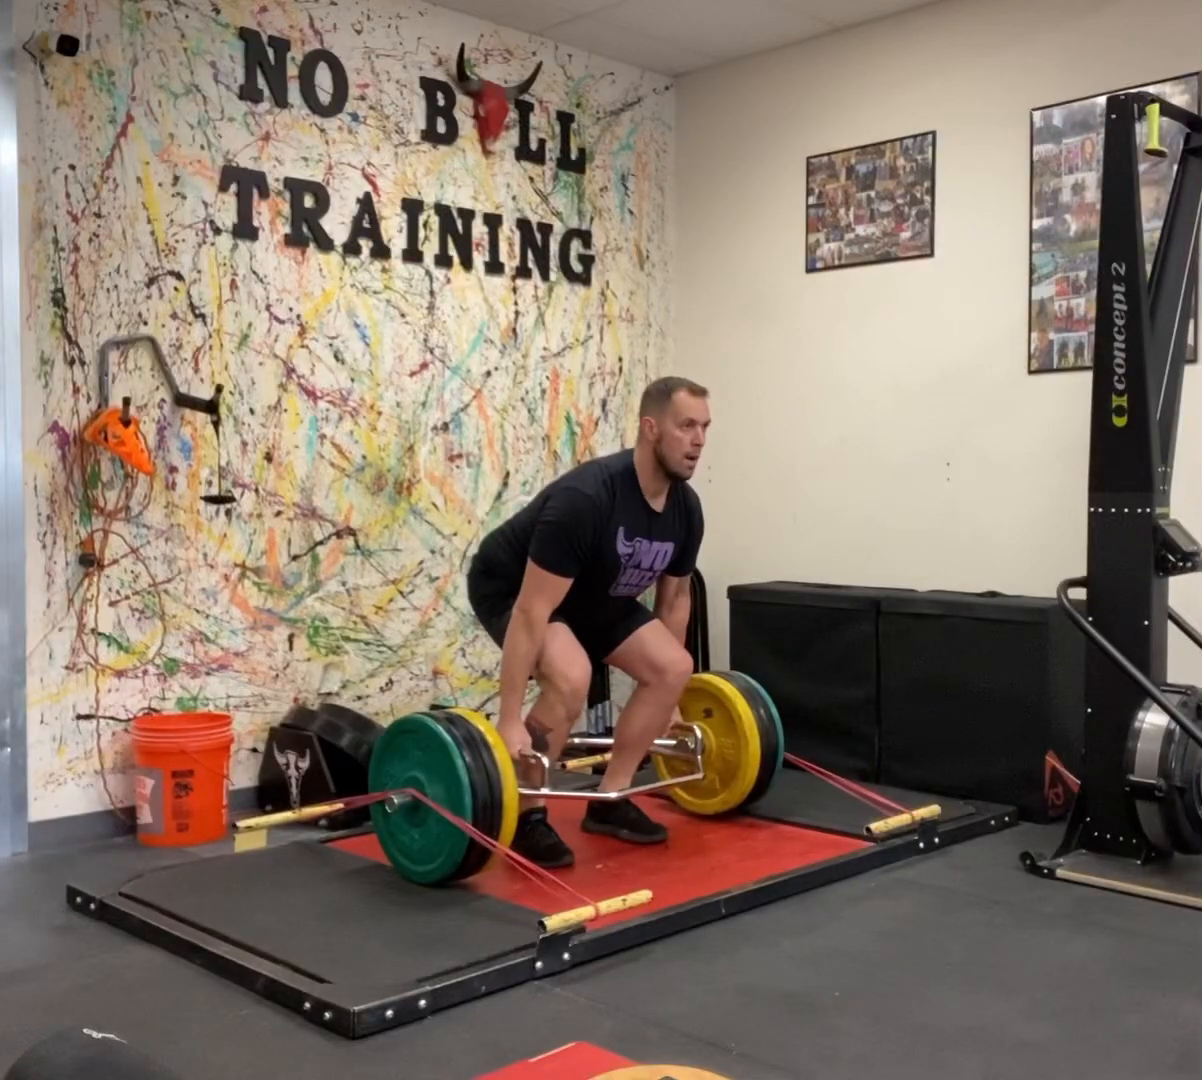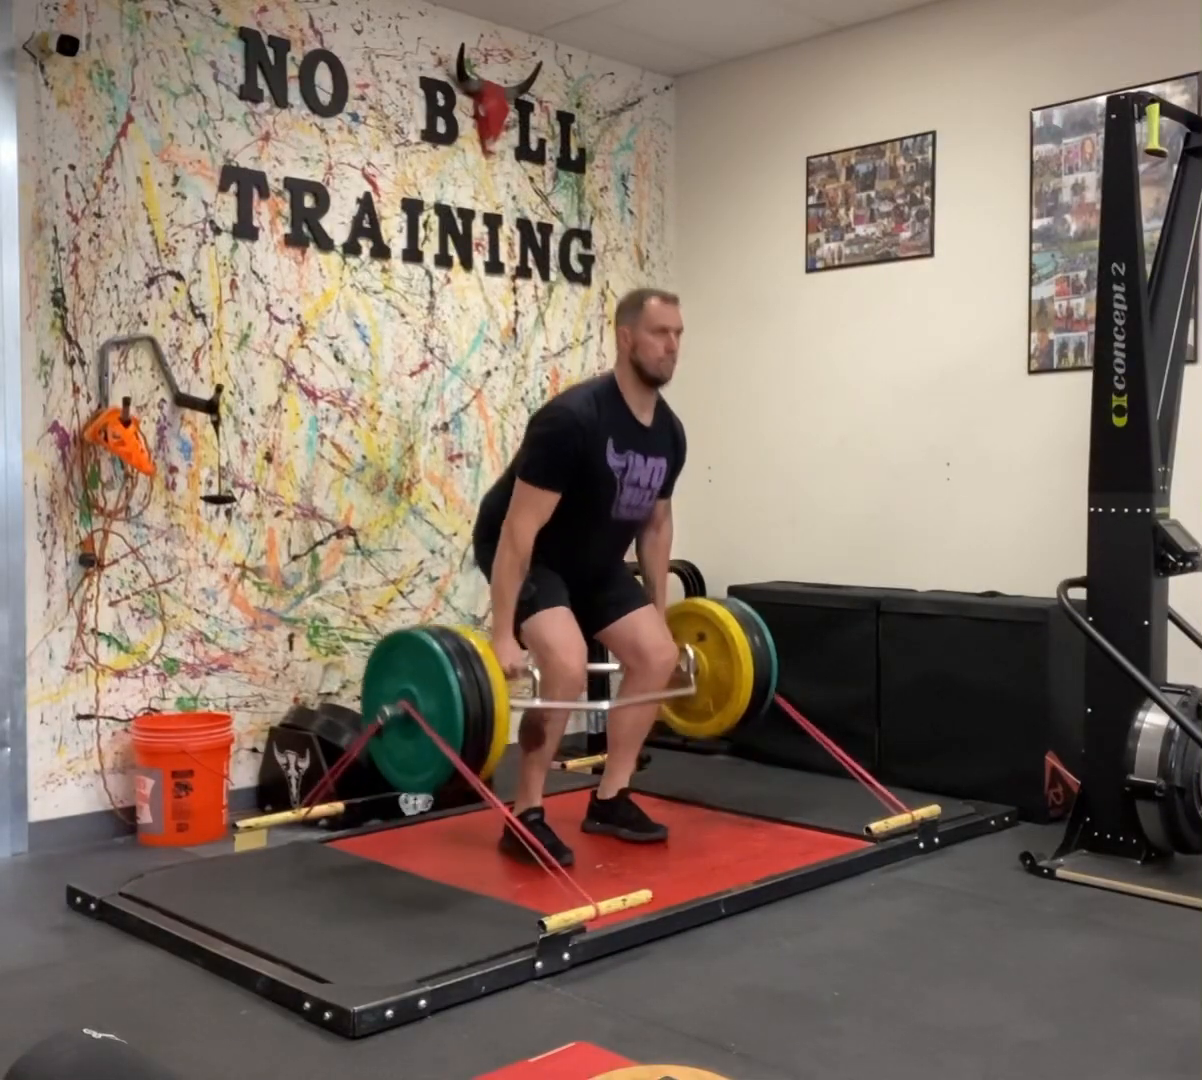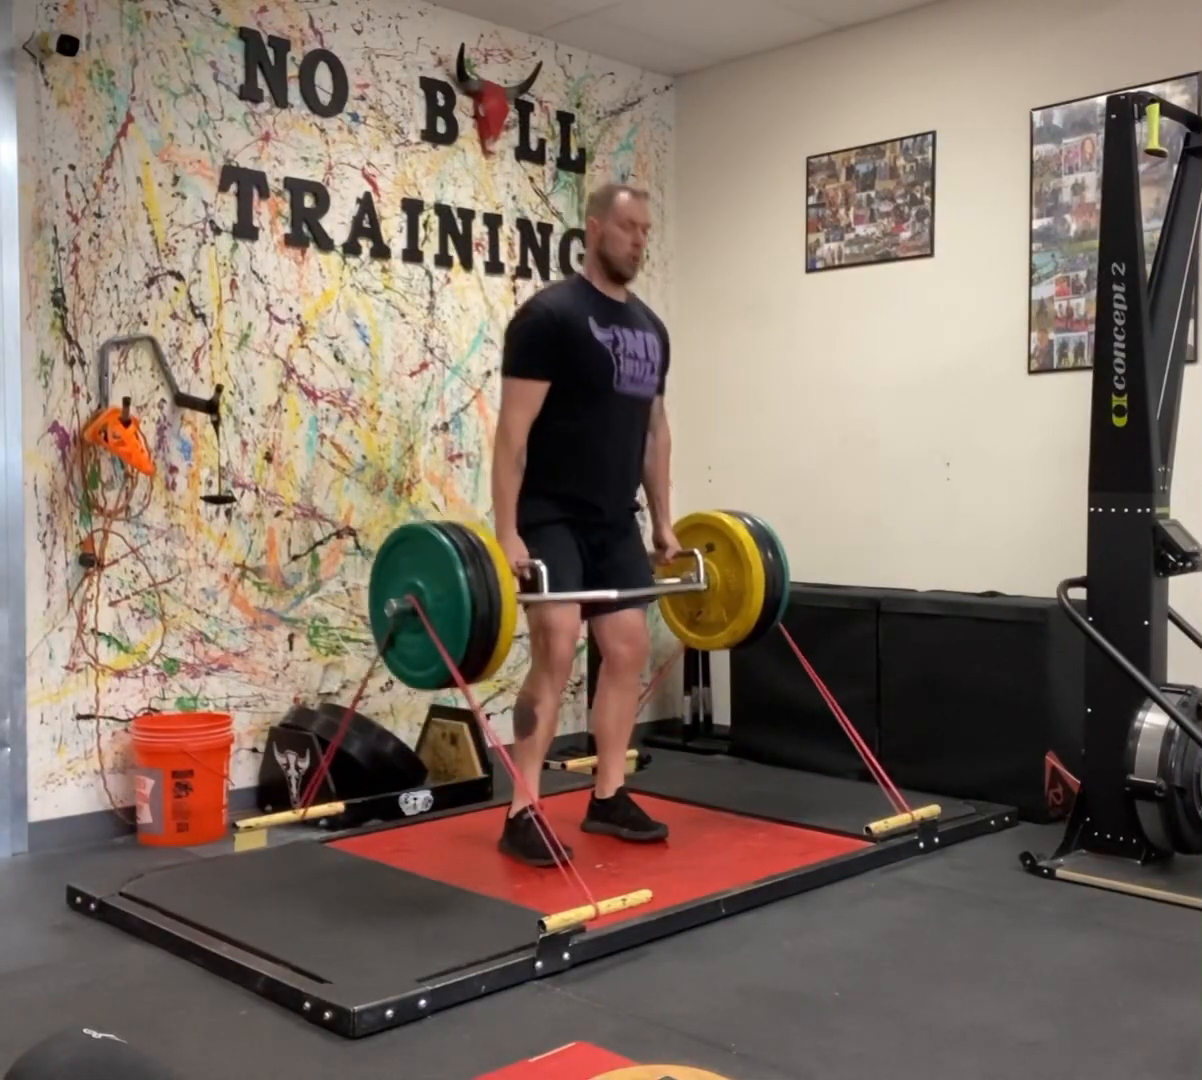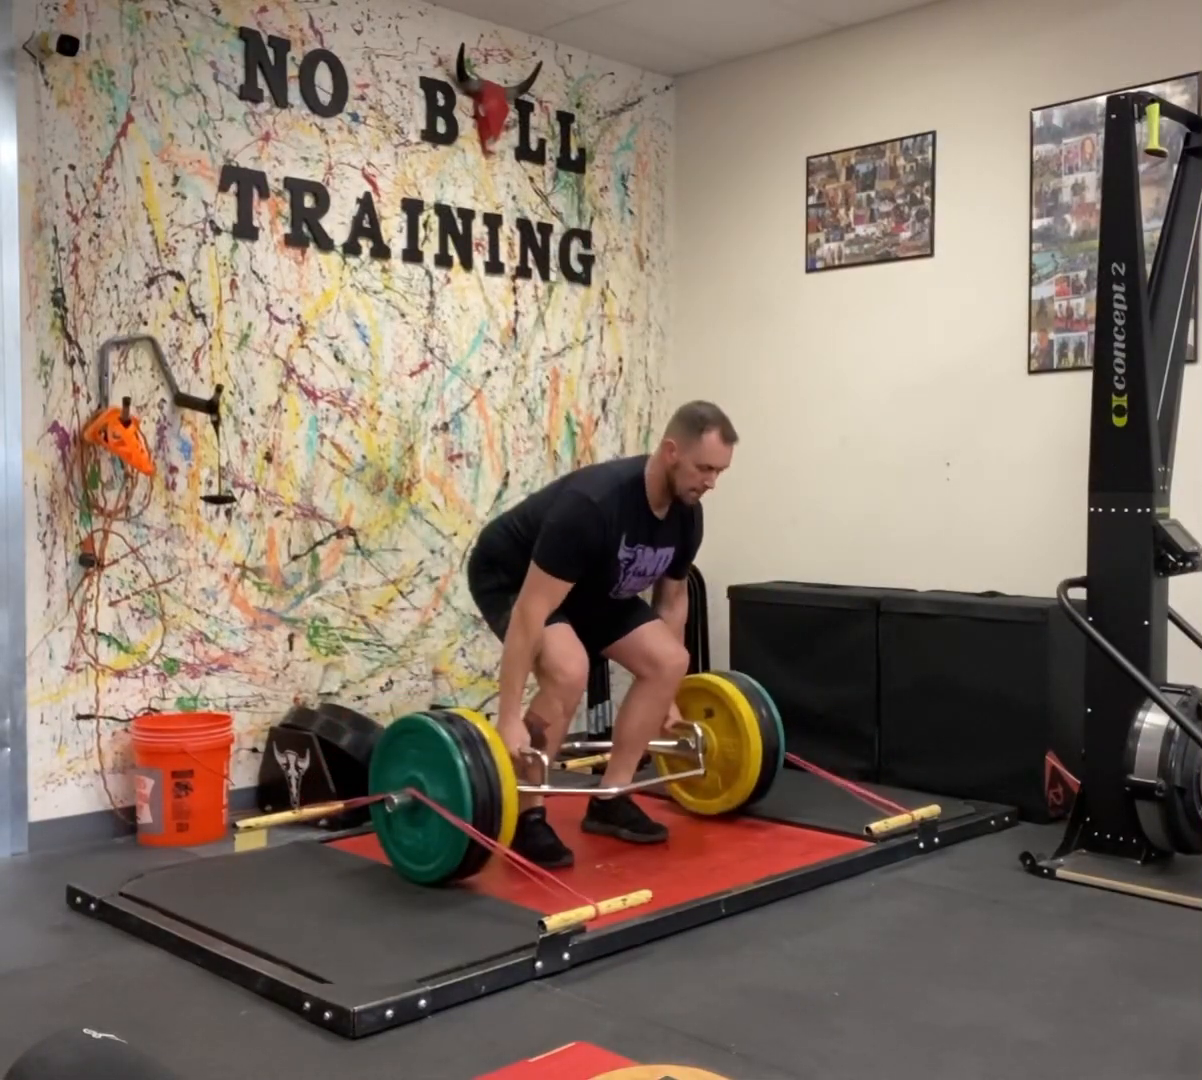
dt=0.7s
person 1, frame 1
left shoulder: (685, 509)
right shoulder: (586, 499)
left elbow: (674, 598)
right elbow: (531, 612)
left wrist: (671, 705)
right wrist: (510, 722)
right hip: (508, 587)
left knee: (673, 669)
right knee: (570, 678)
left ankle: (608, 801)
right ankle: (526, 816)
person 1, frame 2
left shoulder: (668, 431)
right shoulder: (573, 420)
left elbow: (656, 524)
right elbow: (519, 529)
left wrist: (660, 614)
right wrist: (503, 639)
left hip: (595, 561)
right hip: (532, 558)
left knee: (661, 655)
right knee: (567, 666)
left ankle: (609, 800)
right ankle: (524, 817)
person 1, frame 3
left shoulder: (650, 327)
right shoulder: (550, 314)
left elbow: (655, 428)
right elbow: (512, 429)
left wrist: (663, 521)
right wrist: (508, 533)
left hip: (614, 521)
right hip: (550, 517)
left knee: (627, 652)
right knee: (556, 652)
left ankle: (608, 797)
right ankle: (521, 814)
person 1, frame 4
left shoulder: (686, 517)
right shoulder: (592, 505)
left elbow: (673, 600)
right elbow: (530, 613)
left wrist: (671, 701)
right wrist: (508, 720)
right hip: (509, 576)
left knee: (668, 662)
right knee: (569, 672)
left ankle: (609, 800)
right ankle: (525, 816)
